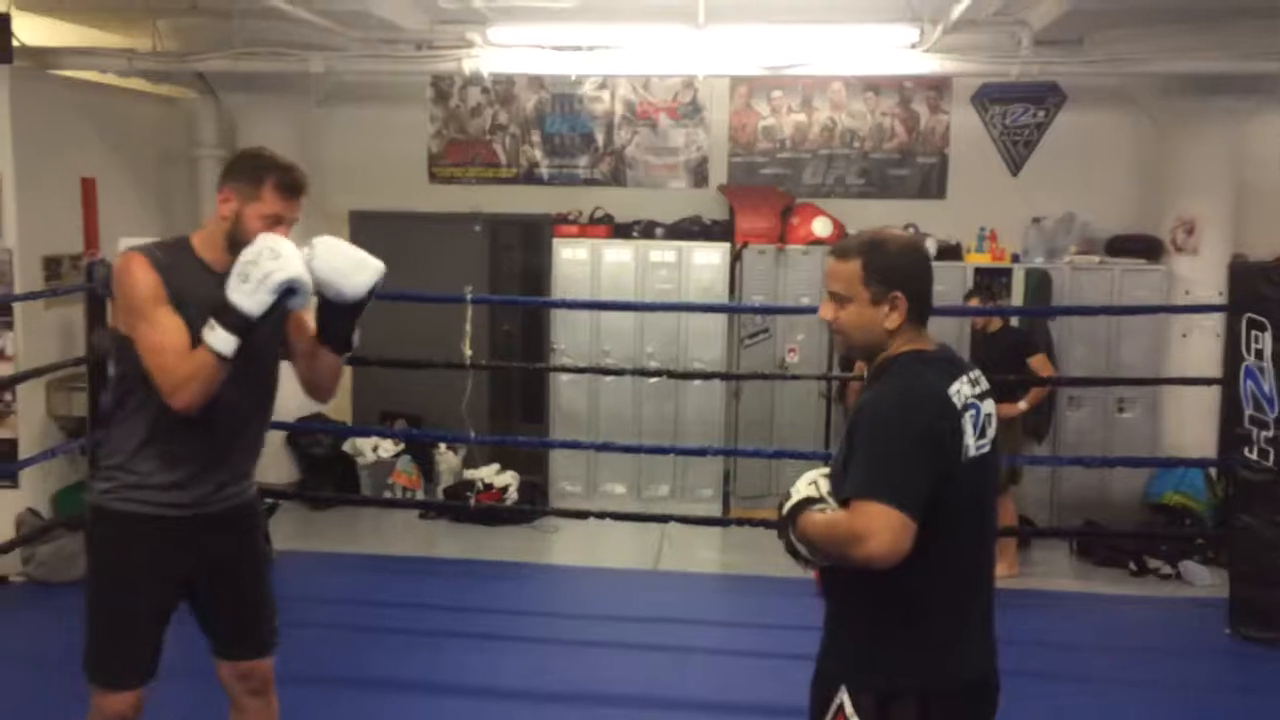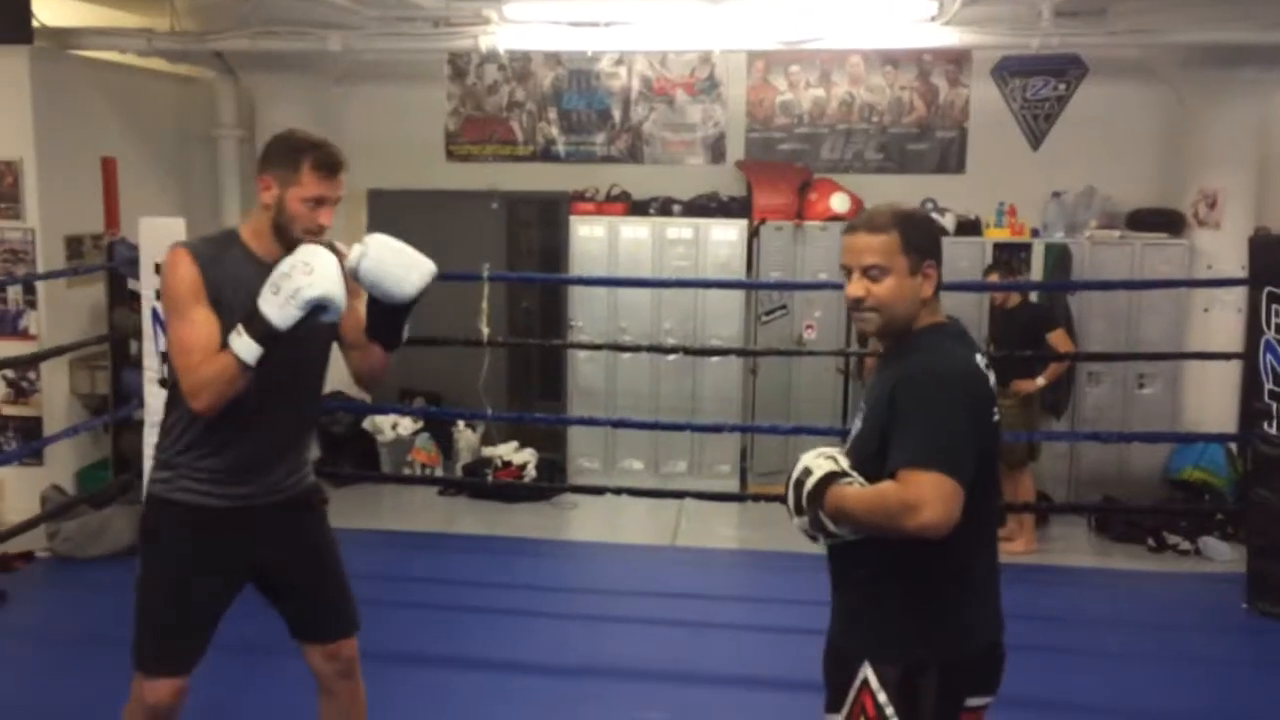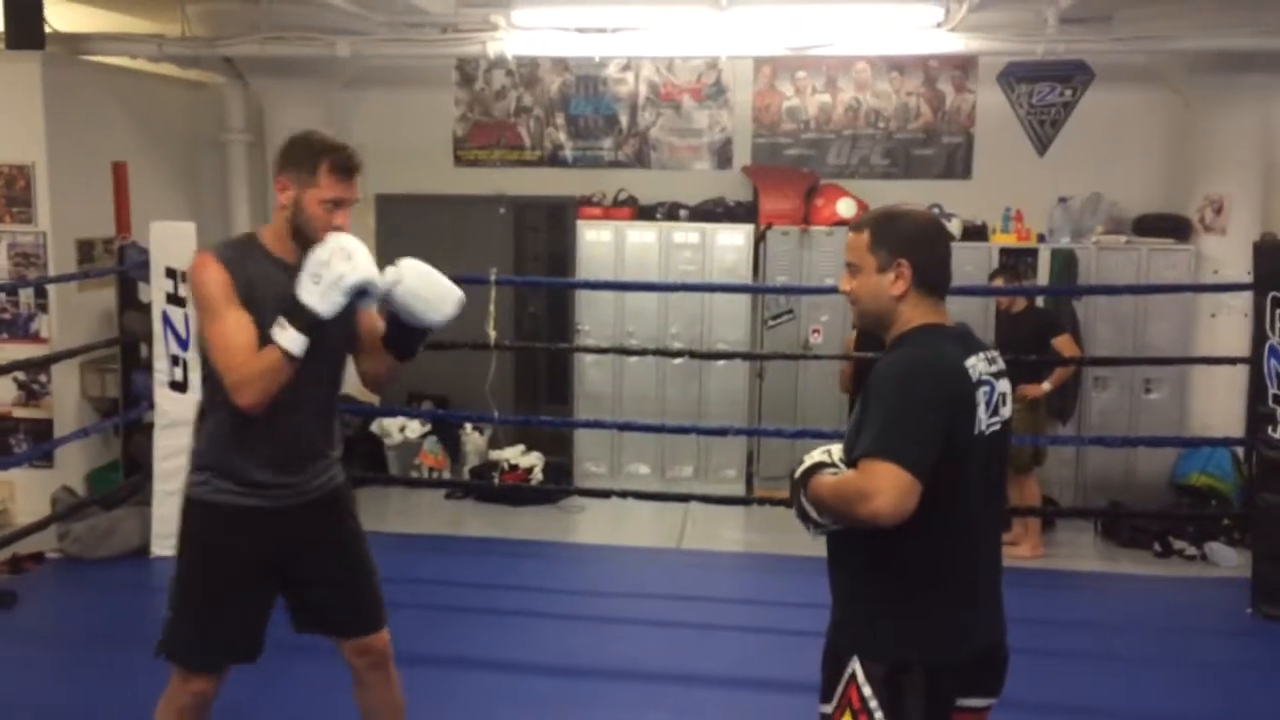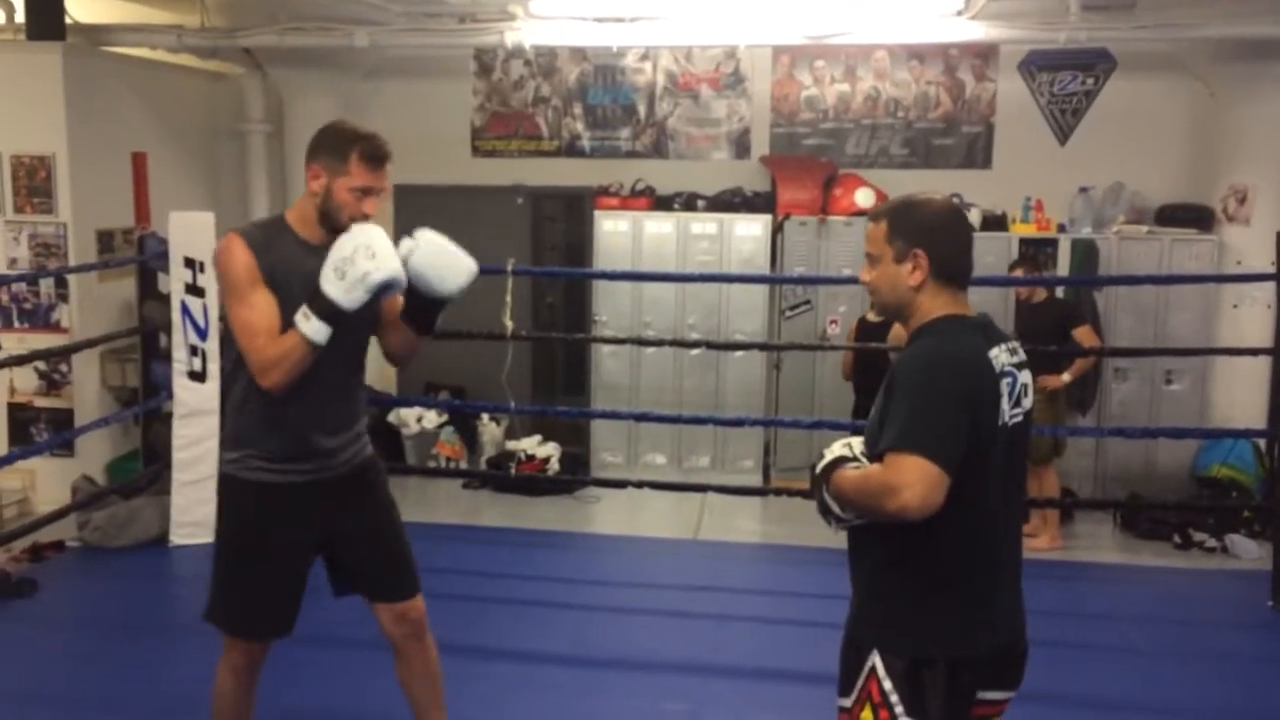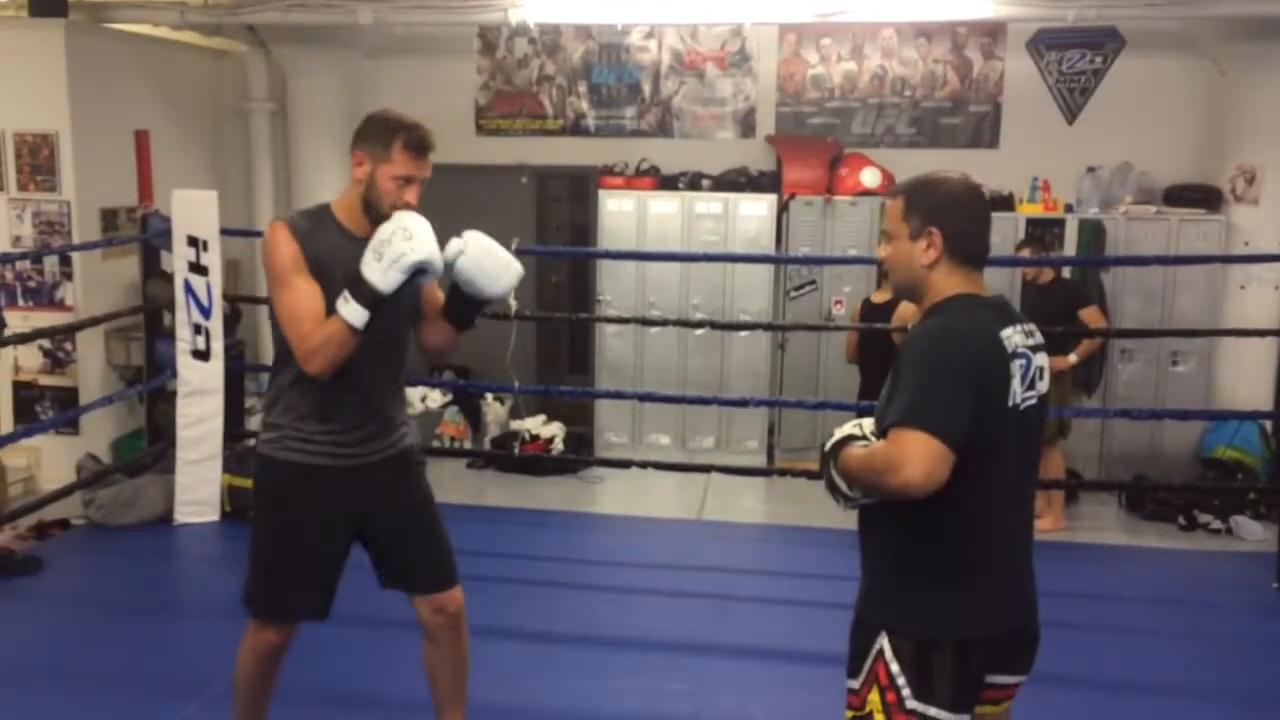
dt=0.7s
person 1, frame 1
left shoulder: (272, 276)
right shoulder: (144, 271)
left elbow: (320, 387)
right elbow: (182, 392)
left wrist: (338, 313)
right wrist: (238, 310)
left hip: (227, 508)
right hip: (138, 512)
person 1, frame 2
left shoulder: (331, 267)
right shoulder: (193, 265)
left elbow: (370, 375)
right elbow: (201, 394)
left wrist: (390, 312)
right wrist: (266, 321)
left hip: (287, 495)
right hip: (195, 502)
left knee: (339, 656)
person 1, frame 3
left shoulder: (347, 265)
right shoulder: (218, 269)
left elbow: (376, 376)
right elbow: (247, 390)
left wrist: (409, 327)
right wrist: (308, 309)
left hip: (316, 495)
right hip: (229, 504)
left knee: (371, 649)
person 1, frame 4
left shoulder: (365, 250)
right shoulder: (245, 251)
left elbow: (397, 350)
right elbow: (270, 371)
left wrist: (423, 299)
right wrist: (331, 300)
left hip: (349, 467)
right hip: (264, 479)
left knee: (408, 618)
right knee: (246, 646)
person 1, frame 5
left shoulder: (414, 237)
right shoulder: (292, 238)
left elbow: (434, 343)
right elbow: (314, 356)
left wrist: (468, 298)
right wrist: (372, 284)
left hip: (385, 456)
right hip: (301, 463)
left knee: (445, 607)
right knee: (271, 629)
person 2, frame 1
left shoulder: (897, 404)
right shoulder: (959, 377)
left elbow: (876, 540)
left wrist: (802, 519)
right wrist: (839, 503)
left hip: (891, 673)
person 2, frame 2
left shoulder: (933, 376)
right shoulder: (928, 353)
left elbow: (926, 507)
left wrist: (826, 495)
right wrist: (847, 475)
left hip: (906, 646)
person 2, frame 3
left shoulder: (910, 371)
right shoulder: (976, 357)
left elbow: (882, 499)
left wrist: (813, 484)
right wrist: (846, 476)
left hip: (899, 645)
person 2, frame 4
left shoulder: (932, 362)
right shoulder: (996, 347)
left elbow: (909, 493)
left wrist: (838, 480)
right wrist: (872, 466)
left hip: (918, 638)
person 2, frame 5
left shoulder: (943, 340)
right shoulder: (1016, 329)
left elbow: (913, 469)
left wrist: (847, 459)
right wrist: (880, 445)
left hip: (927, 617)
right hip: (1001, 606)
person 3, frame 1
left shoulder: (1016, 337)
right shoulder: (978, 339)
left elbow: (1048, 376)
left wrist: (1021, 405)
left hip: (1003, 421)
left knee: (1003, 490)
left ankle: (1010, 560)
right ankle: (994, 548)
person 3, frame 2
left shoulder: (1035, 313)
right shoulder: (997, 314)
left elbow: (1067, 351)
left wrist: (1039, 381)
left hip: (1020, 398)
right hip: (997, 395)
left knee: (1020, 466)
right knee: (1004, 464)
left ankle: (1028, 536)
right ankle: (1012, 524)
person 3, frame 3
left shoulder: (1041, 318)
right shoulder: (1002, 318)
left elbow: (1073, 356)
left wrist: (1045, 386)
left hip: (1026, 402)
left knee: (1026, 470)
right knee: (1010, 468)
left ankle: (1034, 540)
right ankle: (1018, 529)
person 3, frame 4
left shoulder: (1061, 308)
right shoulder: (1022, 308)
left elbow: (1093, 347)
left wrist: (1065, 377)
left hip: (1046, 393)
left knee: (1044, 461)
right knee: (1028, 460)
left ankle: (1052, 532)
right ankle: (1036, 520)
person 3, frame 5
left shoulder: (1068, 290)
right shoulder: (1028, 288)
left elbow: (1100, 328)
left wrist: (1072, 358)
left hip: (1054, 375)
left knee: (1050, 443)
left ankle: (1057, 514)
right ankle: (1041, 501)
